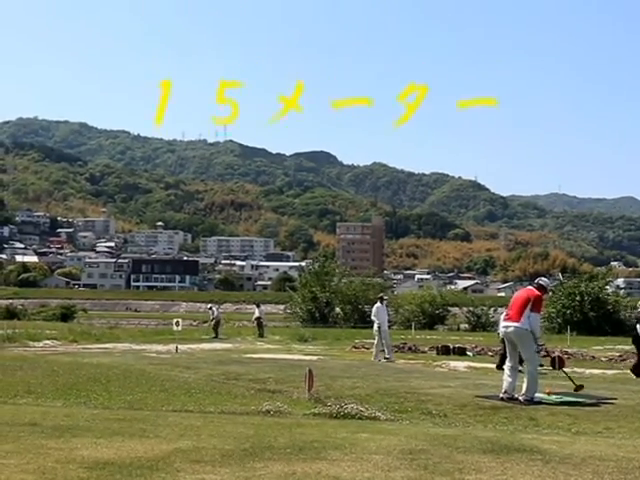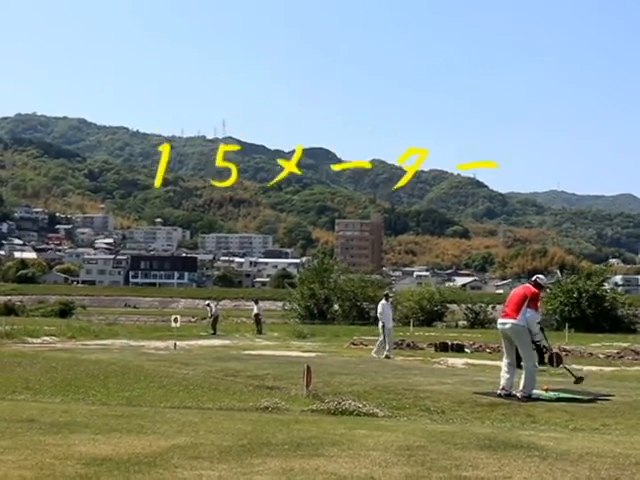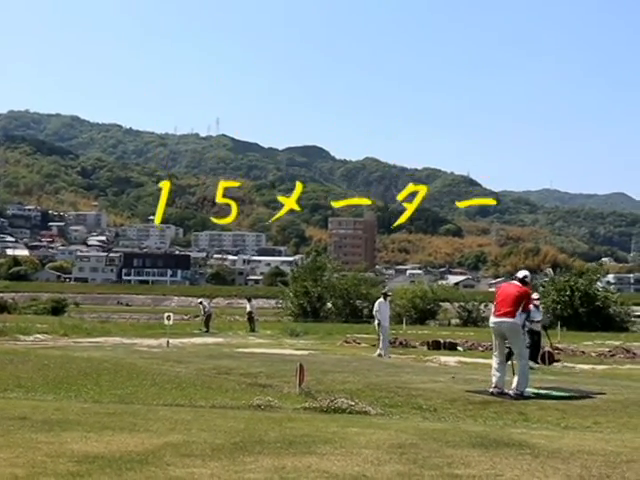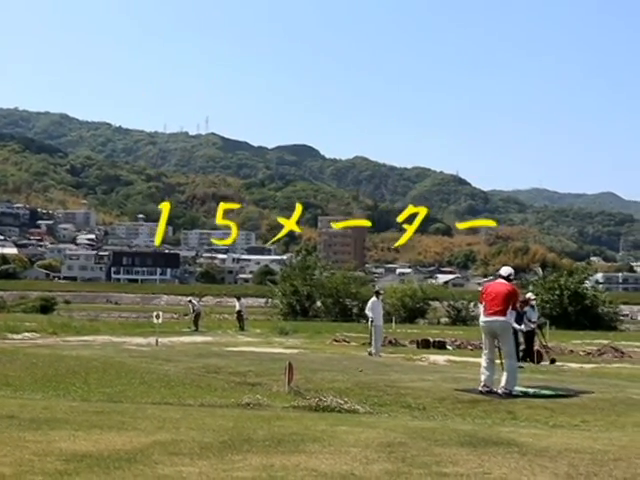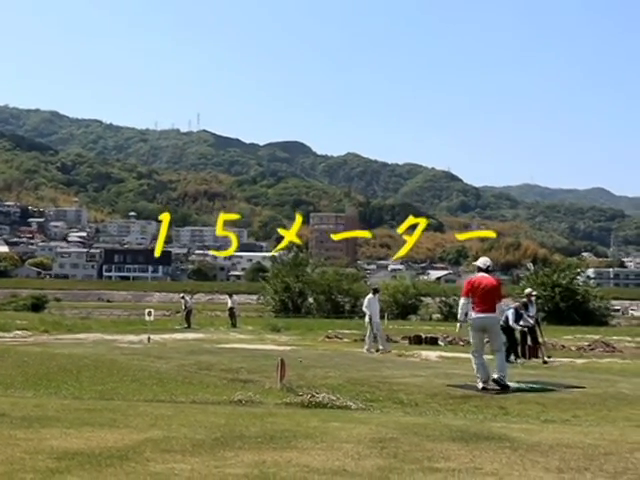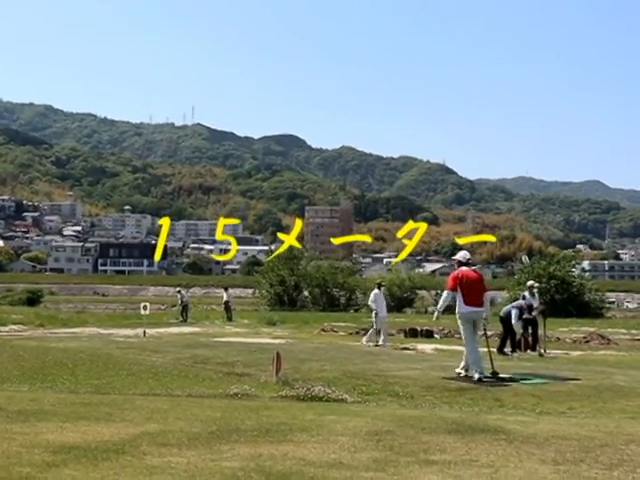
dt=0.4s
person 1, frame 1
left shoulder: (520, 292)
right shoulder: (536, 295)
right elbow: (534, 320)
right wrist: (538, 339)
left hip: (505, 326)
right hip: (519, 328)
left knee: (511, 362)
right knee: (531, 363)
left ankle: (507, 392)
right ankle: (527, 396)
person 1, frame 2
left shoulder: (517, 289)
right shoulder: (533, 293)
right elbow: (530, 316)
right wrist: (537, 335)
left hip: (502, 323)
right hip: (516, 325)
left knee: (508, 359)
right knee: (529, 360)
left ankle: (504, 389)
right ankle: (525, 392)
person 1, frame 3
left shoulder: (501, 287)
right shoulder: (525, 292)
right elbow: (523, 314)
right wrist: (520, 328)
left hip: (495, 322)
right hip: (511, 323)
left knee: (498, 356)
right knee: (522, 358)
left ankle: (496, 387)
right ankle: (518, 389)
person 1, frame 4
left shoulder: (487, 286)
right shoulder: (513, 290)
right elbow: (513, 311)
left hip: (486, 322)
right hip: (503, 323)
left knee: (487, 355)
right knee: (509, 357)
left ankle: (485, 385)
right ankle: (506, 388)
person 1, frame 5
left shoulder: (470, 281)
right shoulder: (496, 282)
left elbow: (464, 301)
right elbow: (499, 304)
left wrist: (460, 319)
right wrist: (497, 321)
left hip: (475, 318)
right hip: (492, 318)
left knee: (477, 352)
right knee: (499, 350)
left ankle: (483, 381)
right ankle: (500, 375)
person 1, frame 6
left shoulder: (456, 275)
right shoulder: (479, 275)
left elbow: (448, 294)
right elbow: (486, 297)
left wrist: (438, 310)
right wrist: (486, 316)
left hip: (464, 312)
right hip: (479, 312)
left knee: (470, 343)
right knee: (471, 341)
left ankle: (478, 373)
right ankle: (464, 368)
